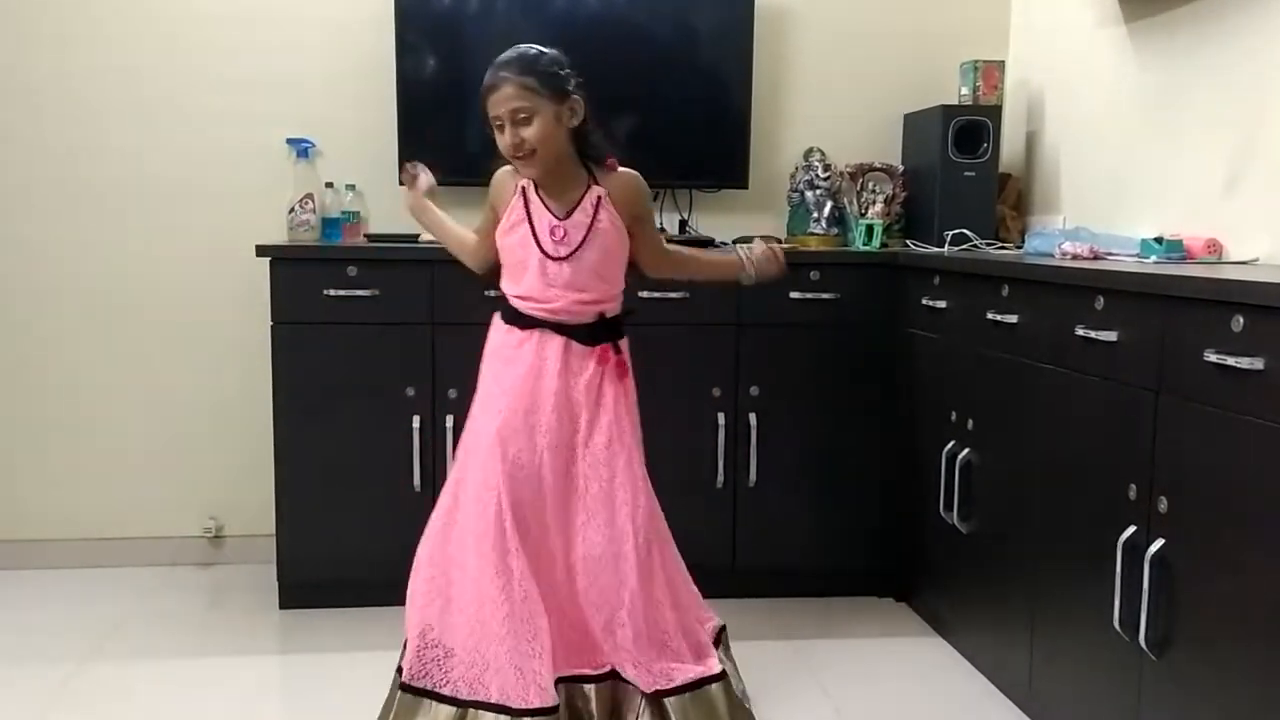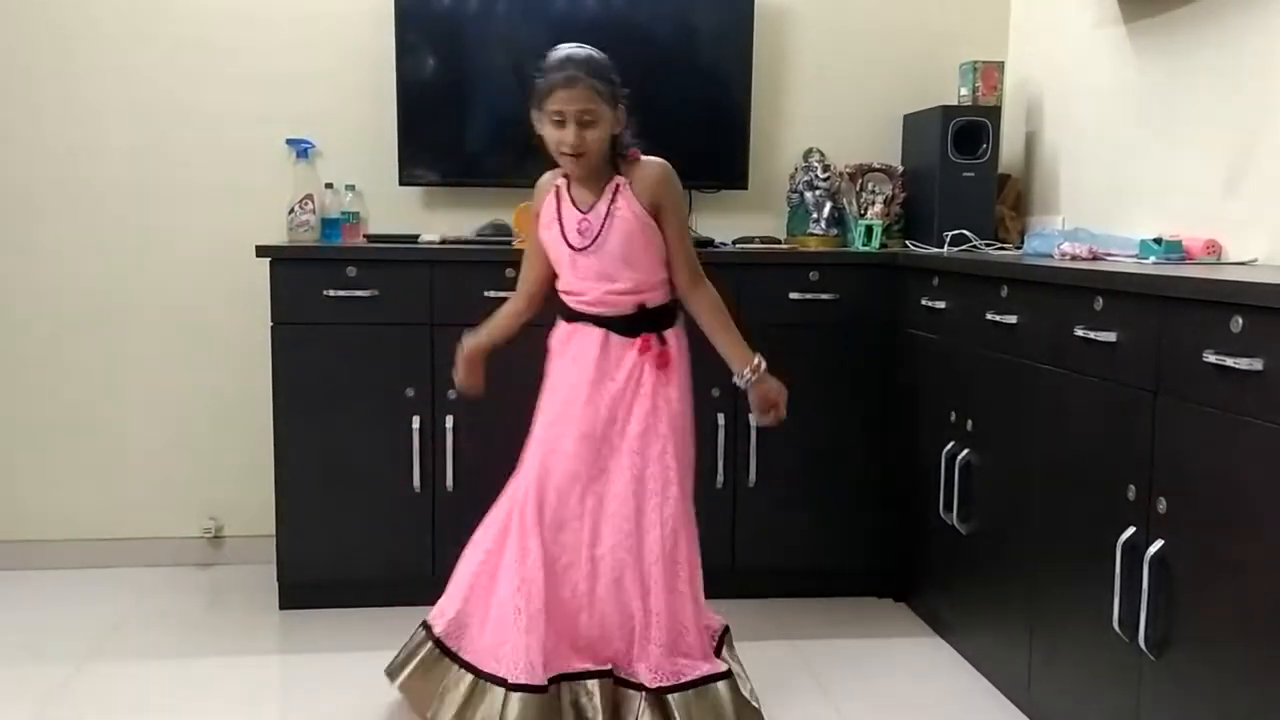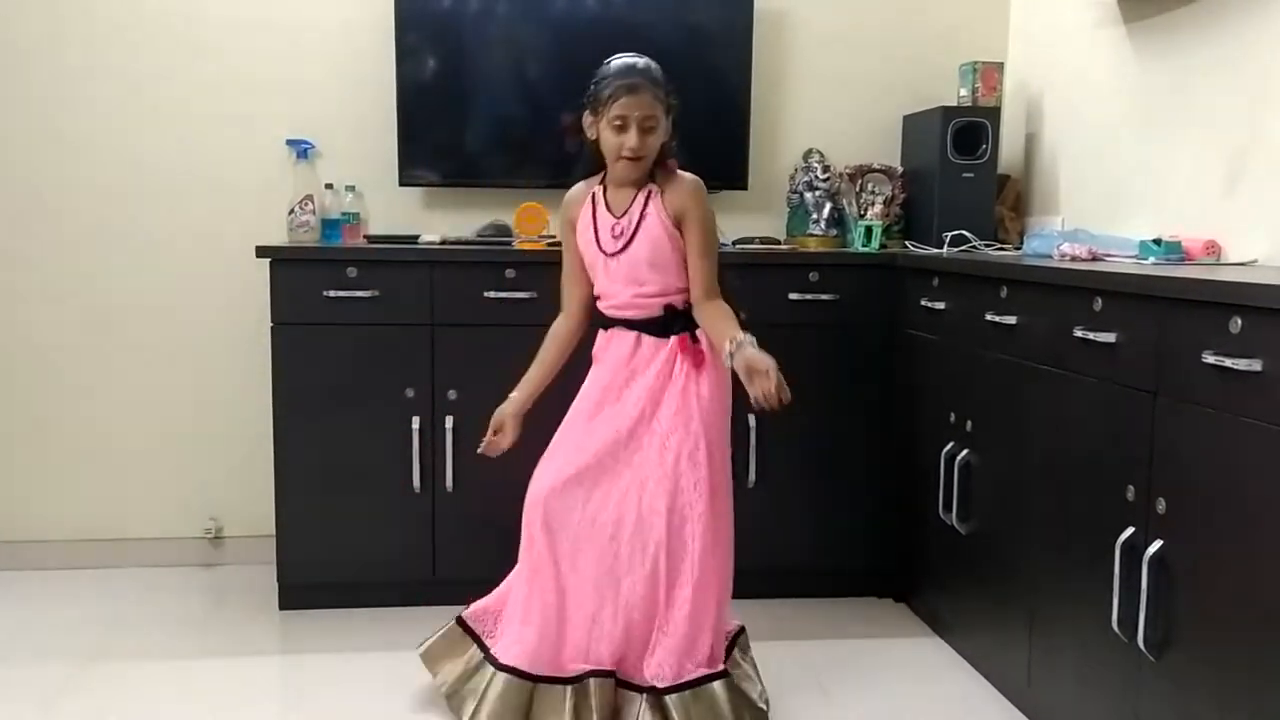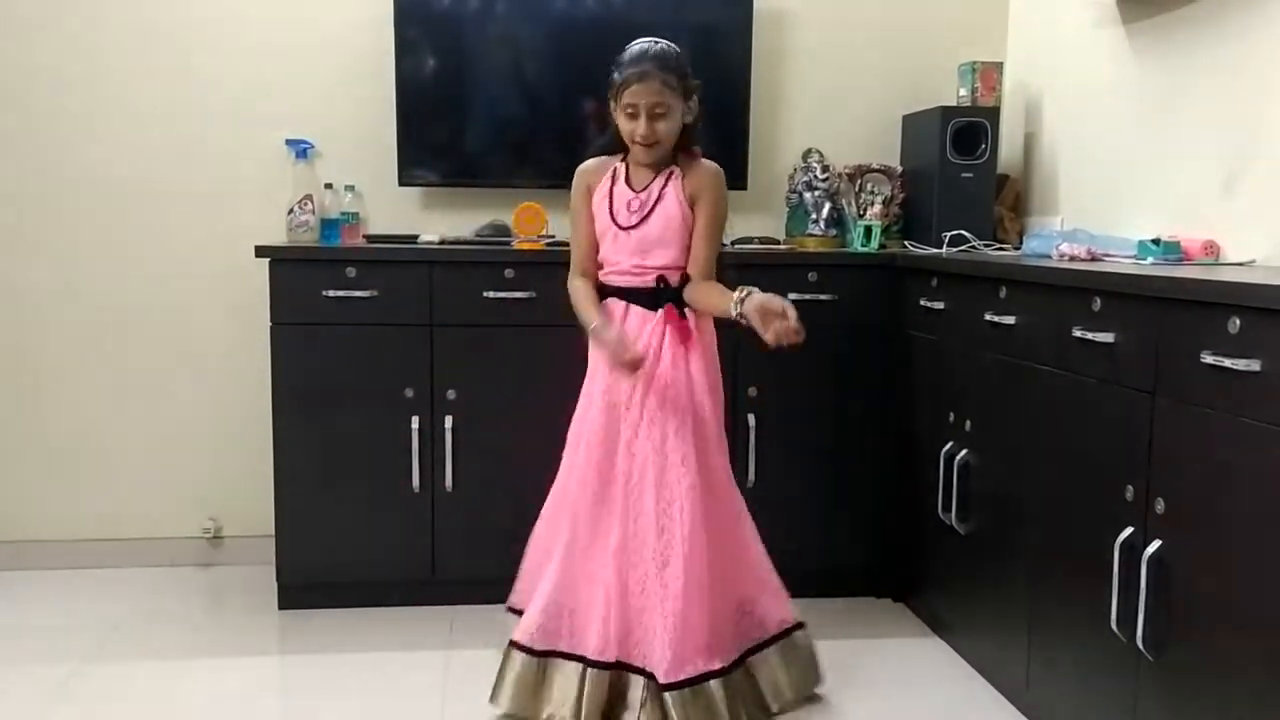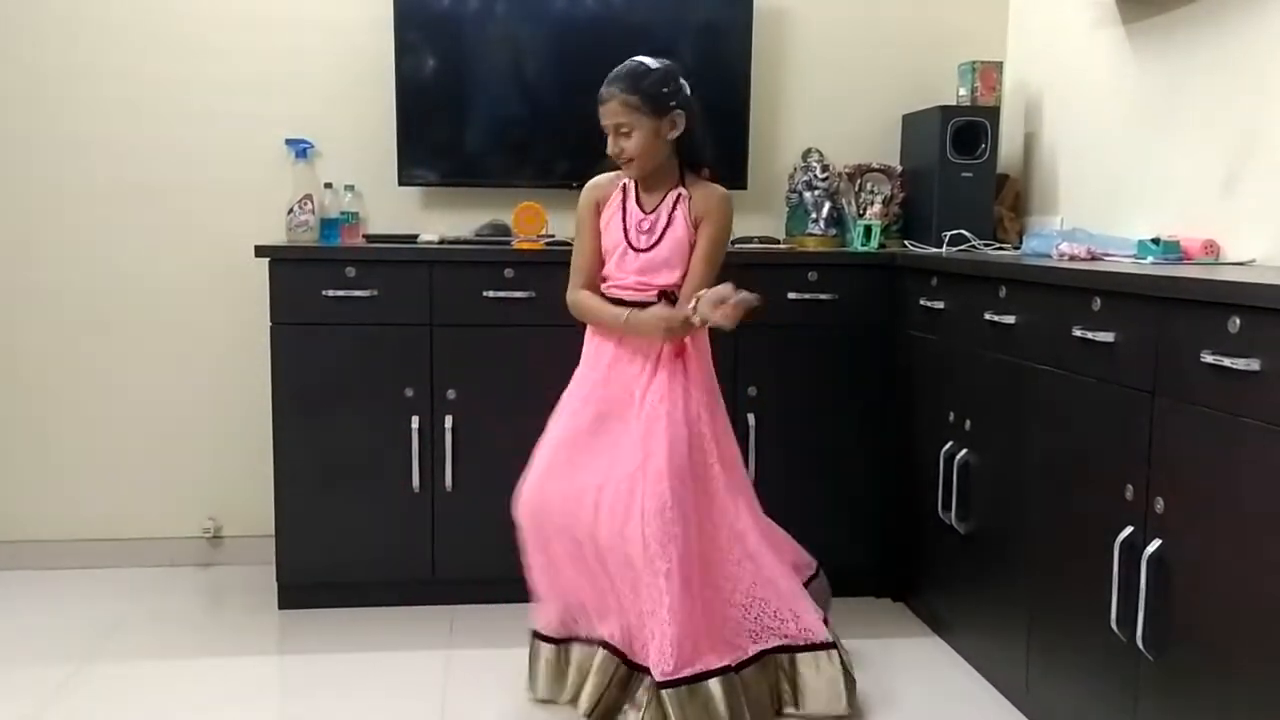
dt=0.2s
person 1, frame 1
left shoulder: (622, 187)
right shoulder: (505, 187)
left elbow: (657, 258)
left wrist: (745, 265)
right wrist: (425, 210)
left hip: (597, 377)
right hip: (517, 374)
left knee: (616, 529)
right knee: (494, 525)
person 1, frame 2
left shoulder: (653, 180)
right shoulder: (545, 194)
left elbow: (692, 285)
right elbow: (530, 295)
left wrist: (749, 365)
right wrist: (480, 345)
left hip: (650, 367)
right hip: (577, 364)
left knee: (647, 520)
right knee: (544, 508)
person 1, frame 3
left shoulder: (684, 193)
right shoulder: (579, 201)
left elbow: (707, 299)
right elbow: (573, 311)
left wrist: (748, 357)
right wrist: (522, 395)
left hip: (684, 370)
right hip: (615, 368)
left knee: (676, 523)
right knee: (561, 504)
right ankle: (561, 665)
person 1, frame 4
left shoulder: (702, 179)
right shoulder: (592, 176)
left elbow: (701, 282)
right elbow: (580, 281)
left wrist: (753, 306)
right wrist: (610, 335)
left hip: (677, 349)
right hip: (613, 348)
left knee: (678, 499)
right knee: (596, 497)
left ankle: (685, 665)
right ankle: (583, 661)
person 1, frame 5
left shoulder: (709, 200)
right shoulder: (598, 193)
left elbow: (693, 297)
right elbow: (579, 290)
left wrist: (715, 306)
right wrist: (622, 323)
left hip: (673, 364)
right hip: (607, 356)
left knee: (681, 511)
right knee: (554, 500)
left ankle: (686, 659)
right ankle: (603, 655)
